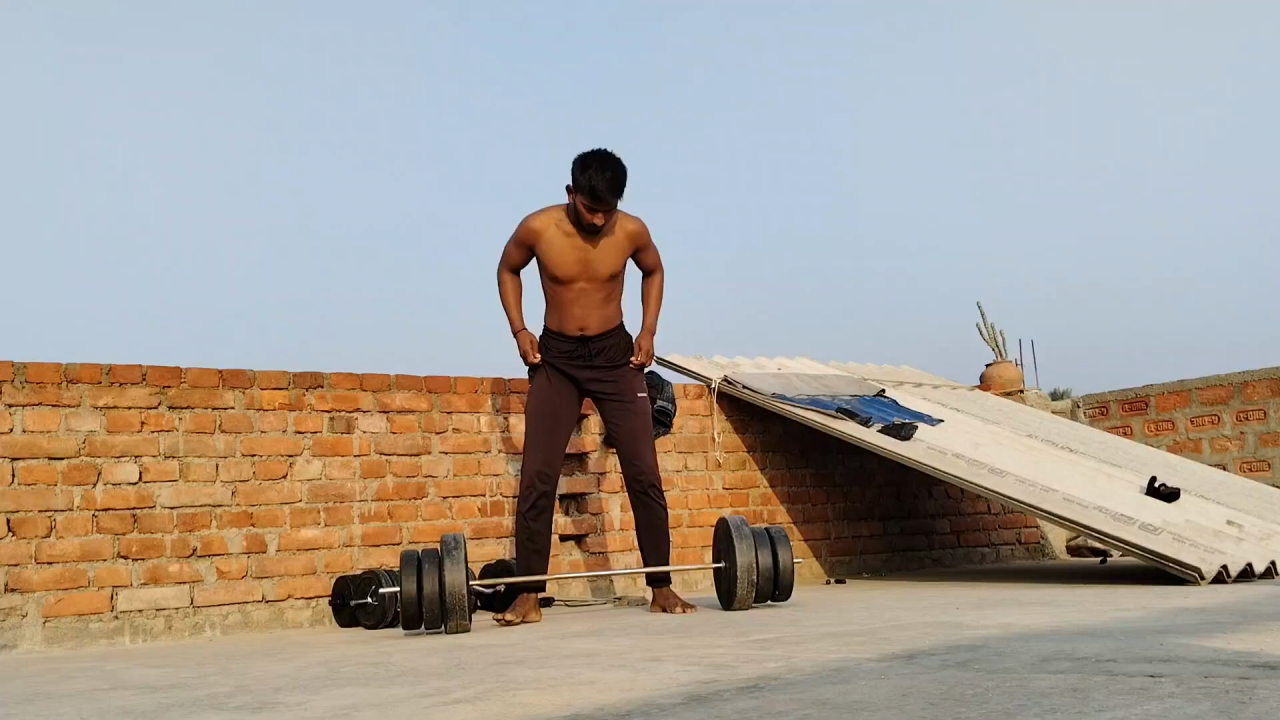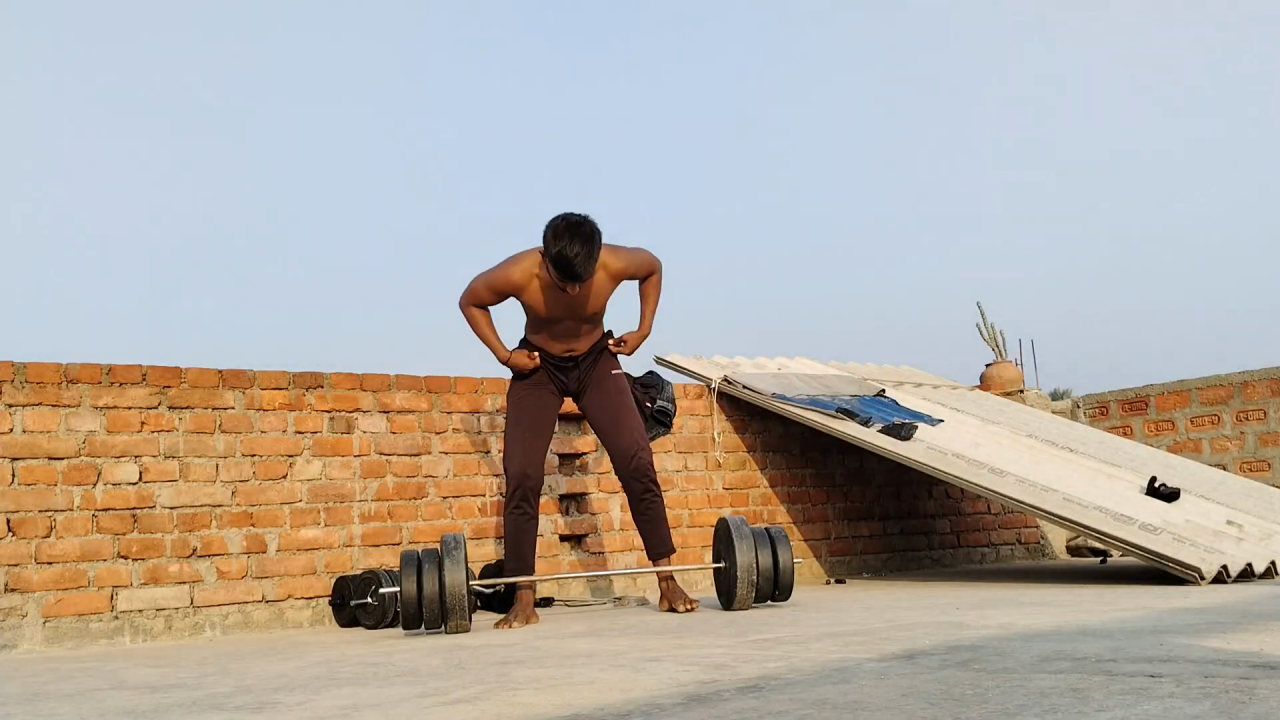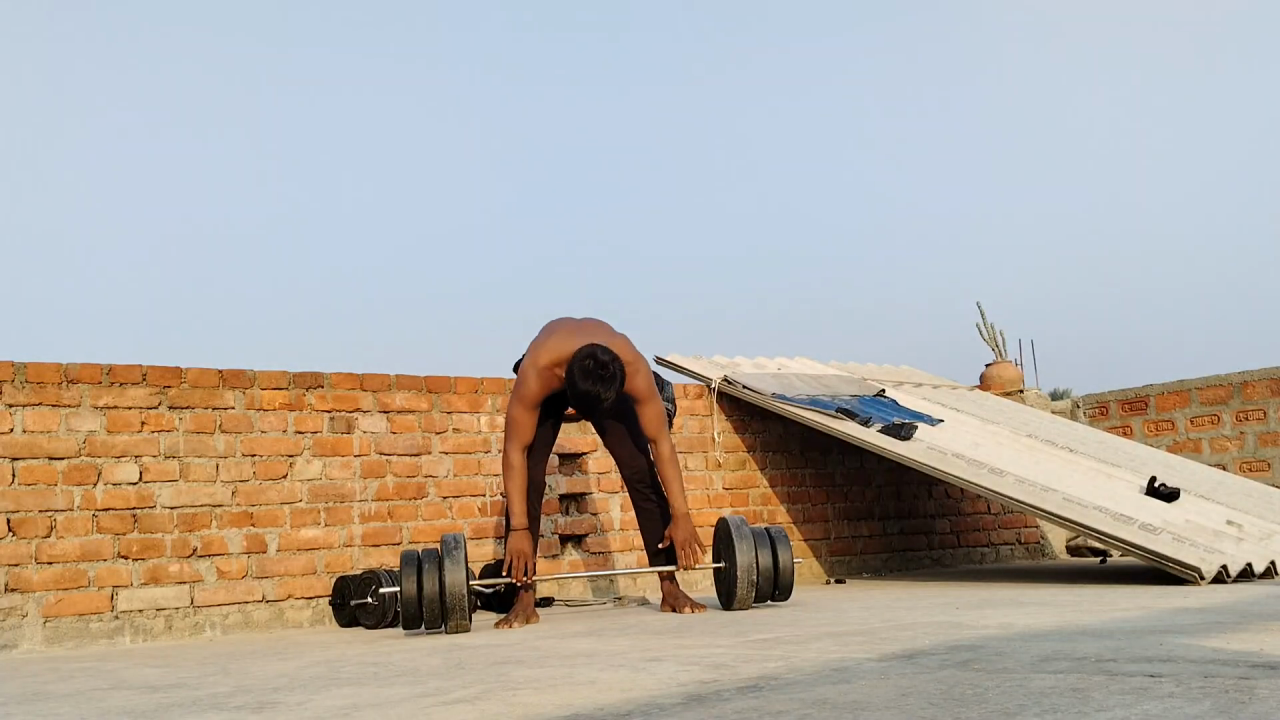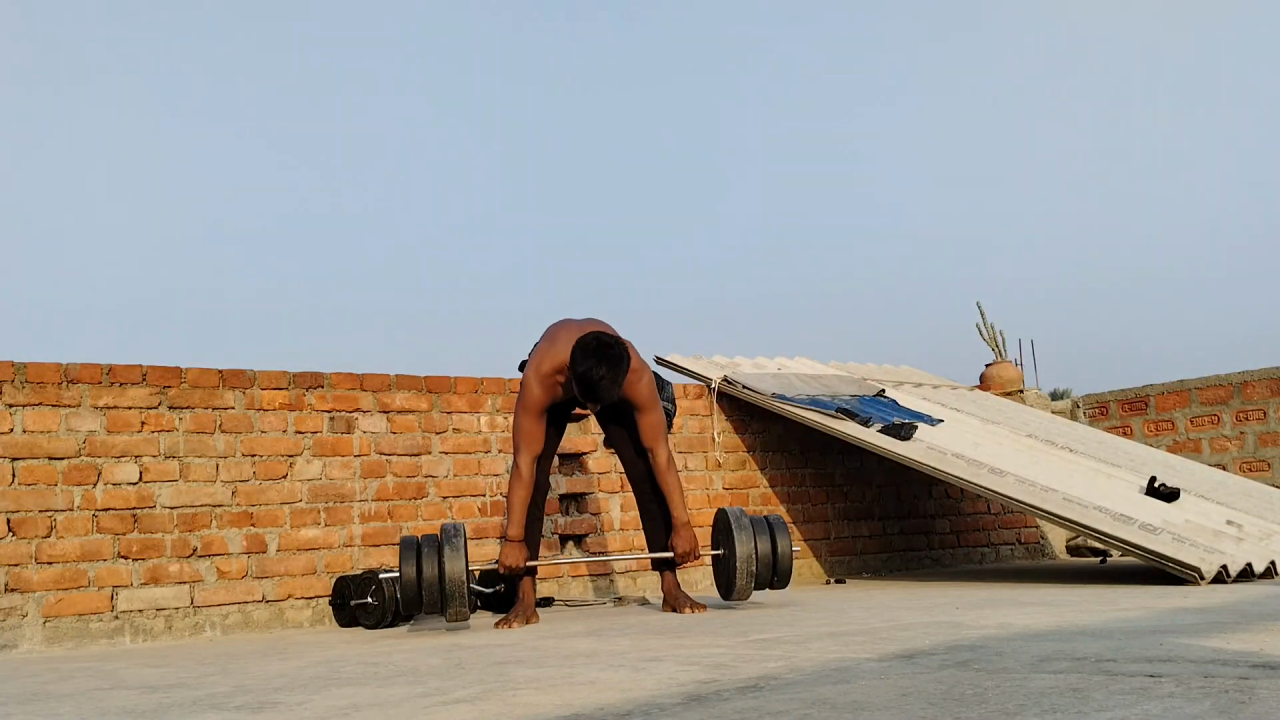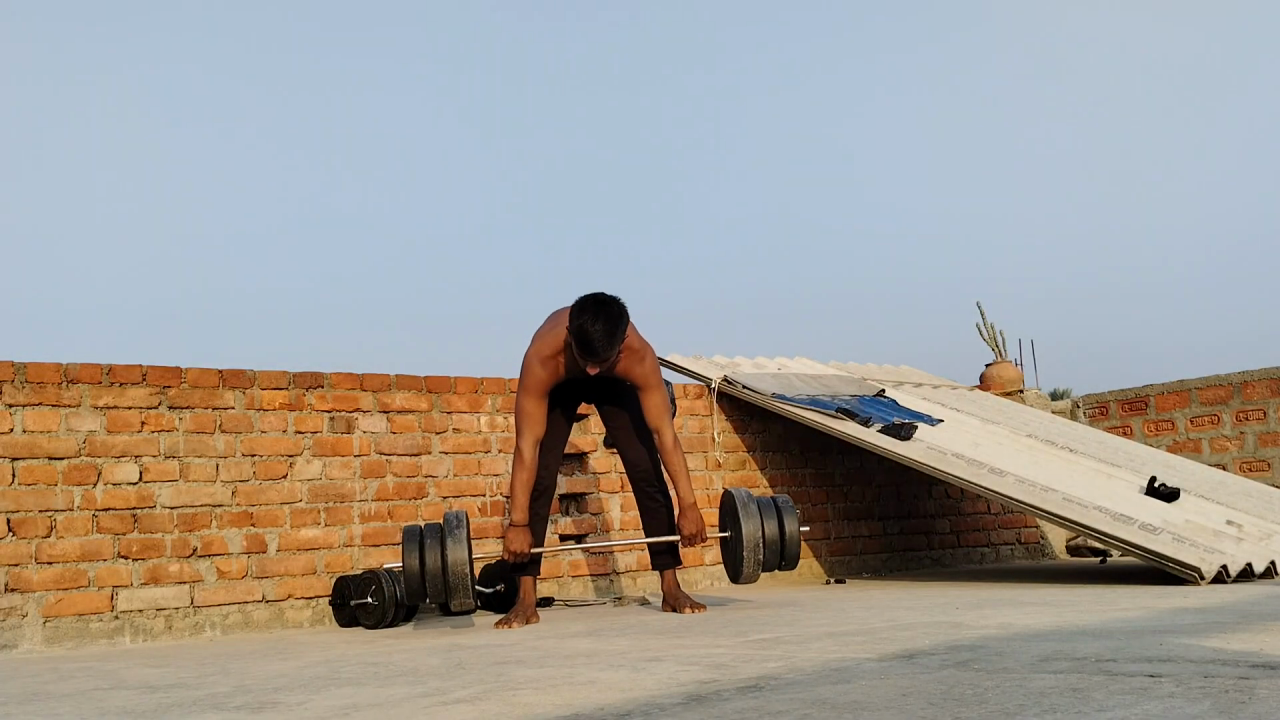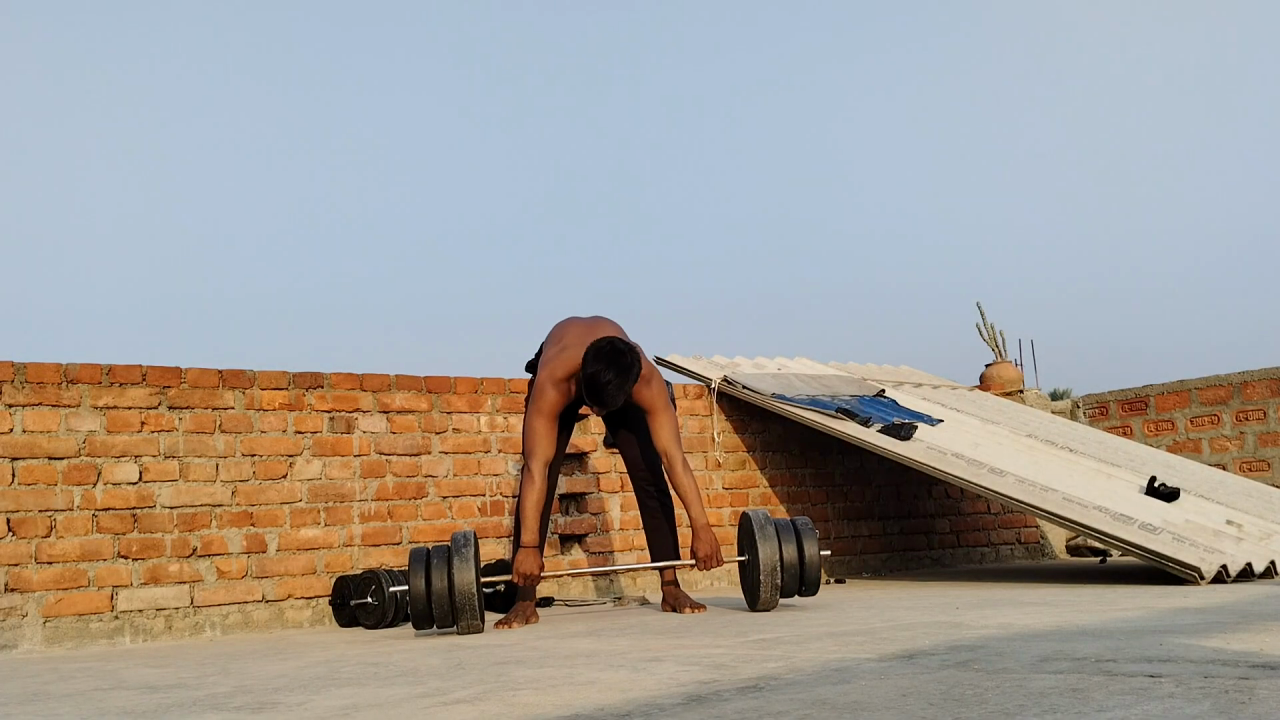
dt=0.4s
person 1, frame 1
left shoulder: (633, 231)
right shoulder: (537, 228)
left elbow: (653, 273)
right elbow: (508, 271)
left wrist: (648, 331)
right wrist: (519, 331)
left hip: (615, 355)
right hip: (555, 359)
left knee: (643, 475)
right knee: (538, 478)
left ankle: (661, 589)
right ankle: (530, 594)
person 1, frame 2
left shoulder: (614, 264)
right shoulder: (516, 274)
left elbow: (653, 266)
right elbow: (470, 301)
left wrist: (642, 331)
right wrist: (506, 354)
left hip: (598, 362)
right hip: (537, 367)
left knee: (637, 461)
right knee: (521, 475)
left ankle: (667, 585)
right ankle: (523, 599)
person 1, frame 3
left shoulder: (633, 369)
right shoulder: (538, 370)
left elbow: (661, 442)
right elbow: (515, 451)
left wrist: (681, 516)
right wrist: (518, 529)
left hip: (609, 383)
right hip: (551, 374)
left knee: (641, 470)
right knee: (529, 476)
left ankle: (670, 588)
right ankle: (524, 599)
person 1, frame 4
left shoulder: (638, 376)
right shoulder: (540, 376)
left elbow: (659, 453)
right elbow: (525, 462)
left wrist: (682, 524)
right wrist: (513, 539)
left hip: (613, 385)
right hip: (555, 379)
left knee: (645, 471)
right knee: (535, 477)
left ankle: (671, 588)
right ankle: (525, 599)
person 1, frame 5
left shoulder: (639, 355)
right shoulder: (542, 358)
left elbow: (664, 433)
right elbow: (527, 445)
left wrist: (688, 506)
right wrist: (518, 522)
left hip: (615, 385)
right hip: (560, 385)
left knee: (646, 470)
right knee: (540, 477)
left ankle: (670, 588)
right ankle: (526, 599)
person 1, frame 6
left shoulder: (647, 381)
right shoulder: (553, 382)
left elbow: (673, 458)
right elbow: (536, 468)
left wrist: (701, 529)
right wrist: (528, 546)
left hip: (620, 376)
right hip: (560, 371)
left knee: (648, 472)
right knee: (544, 474)
left ankle: (671, 588)
right ankle: (525, 600)
